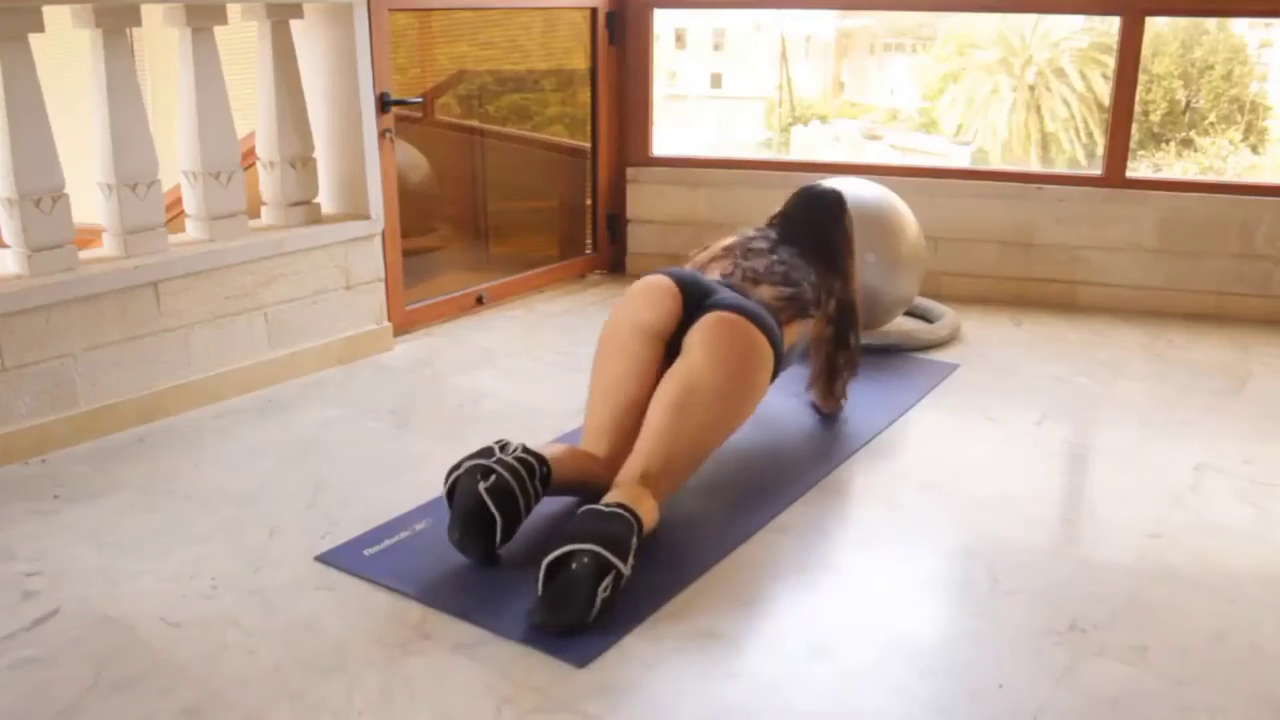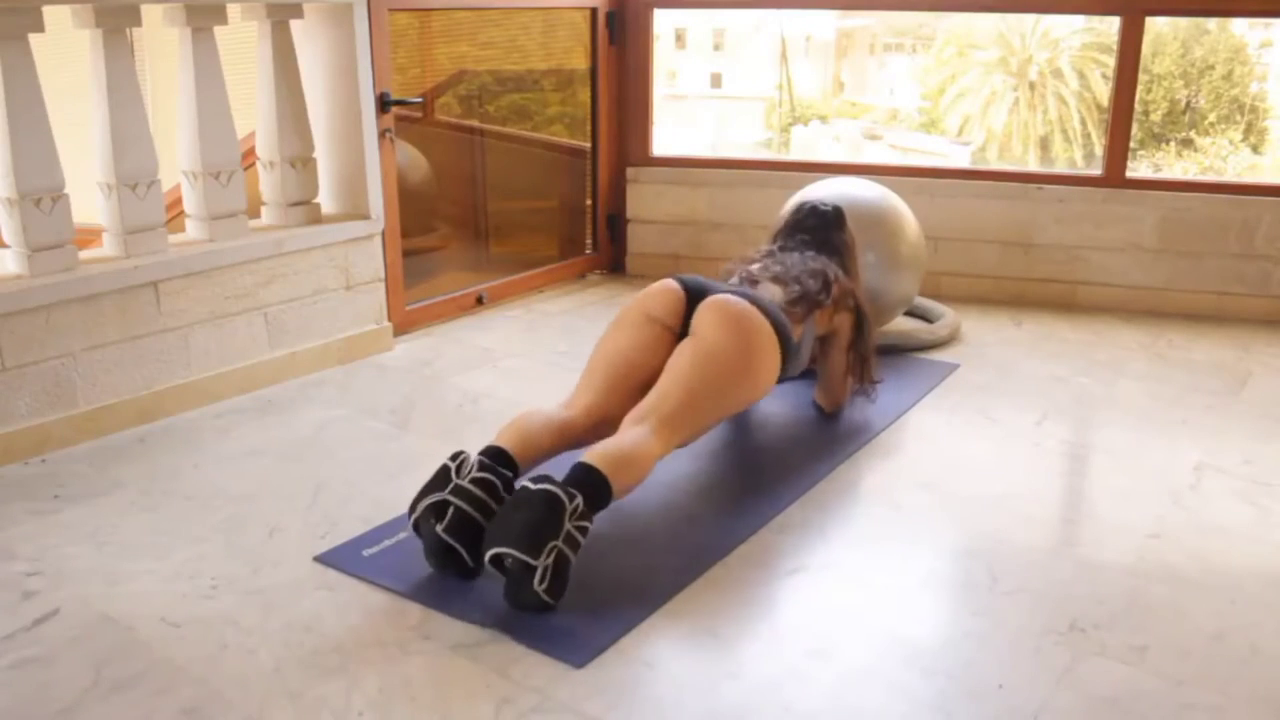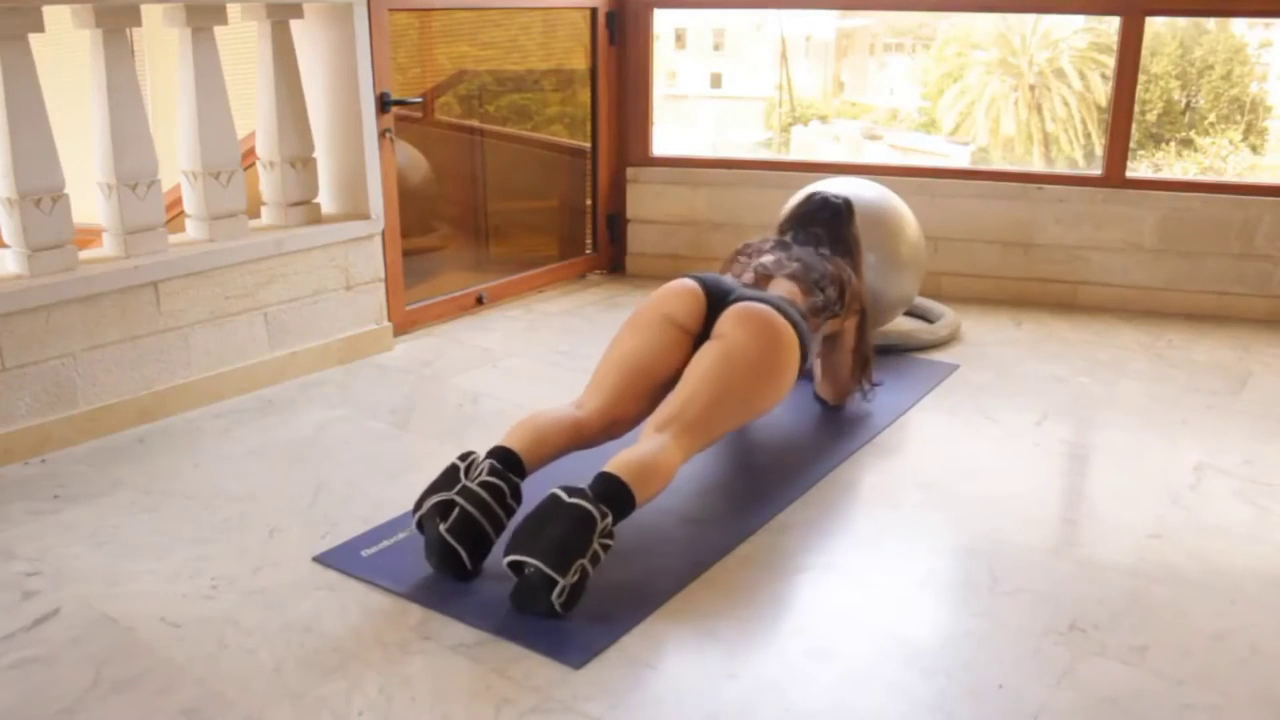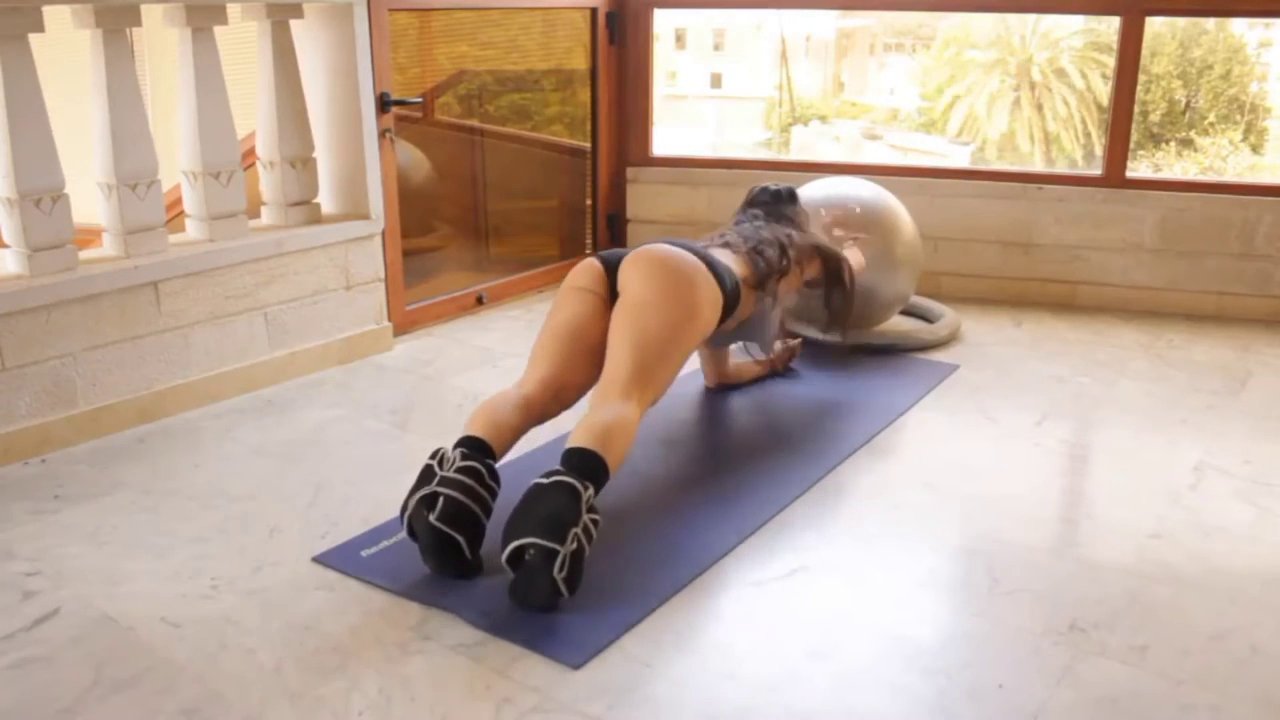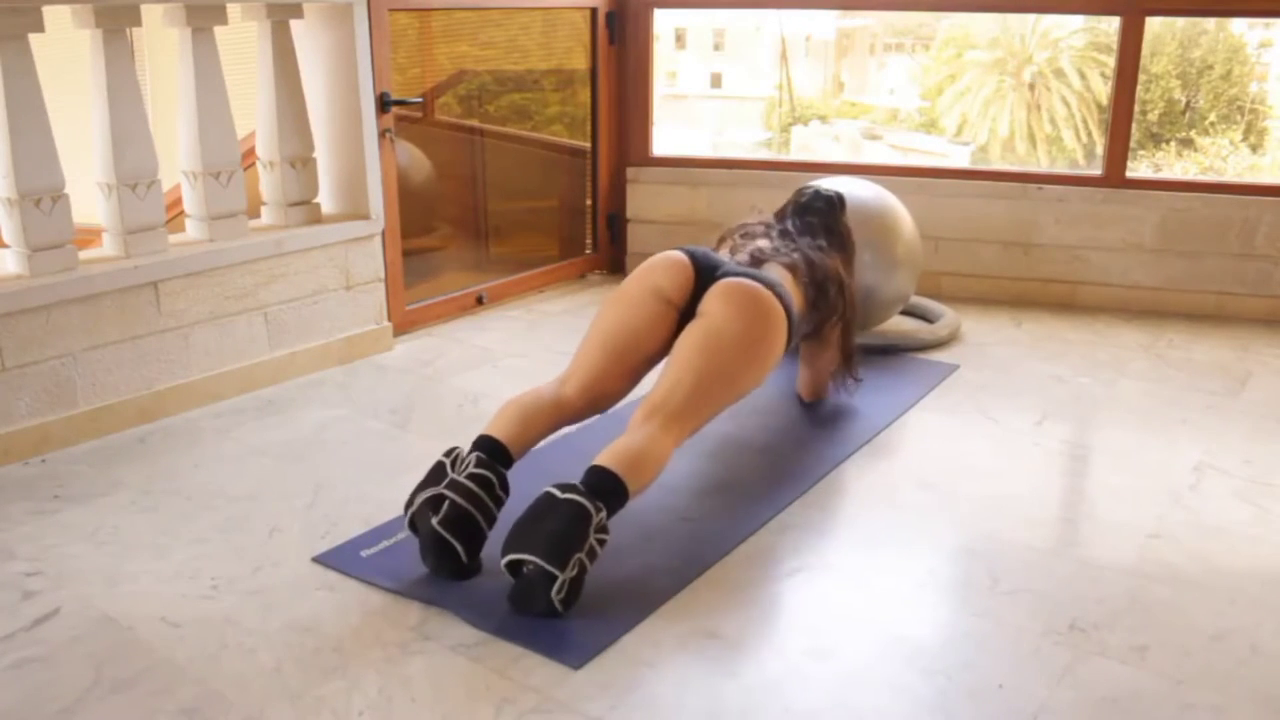
dt=1s
person 1, frame 1
left shoulder: (731, 245)
right shoulder: (829, 290)
right elbow: (828, 402)
right wrist: (828, 391)
left hip: (660, 289)
right hip: (742, 334)
left knee: (597, 461)
right knee: (639, 484)
left ankle: (520, 467)
right ankle: (609, 531)
person 1, frame 2
left shoulder: (754, 262)
right shoulder: (839, 295)
left elbow: (712, 377)
right elbow: (831, 400)
left wrist: (792, 361)
right wrist: (816, 359)
left hip: (675, 291)
right hip: (746, 325)
left knee: (579, 415)
right knee: (649, 430)
left ankle: (484, 474)
right ankle: (566, 502)
person 1, frame 3
left shoulder: (755, 249)
right shoulder: (844, 285)
right elbow: (836, 393)
right wrist: (817, 363)
left hip: (691, 291)
right hip: (767, 328)
left knee: (589, 415)
right knee: (668, 438)
left ankle: (492, 475)
right ankle: (589, 511)
person 1, frame 4
left shoulder: (718, 247)
right shoulder: (795, 251)
left elbow: (715, 374)
right elbow: (846, 269)
left wrist: (766, 364)
right wrist: (847, 254)
left hip: (601, 268)
right hip: (671, 273)
left knee: (534, 393)
right knee: (621, 401)
left ankle: (463, 467)
right ankle: (567, 492)
person 1, frame 5
left shoulder: (746, 233)
right shoulder: (831, 276)
right elbow: (812, 391)
right wrist: (811, 362)
left hip: (679, 266)
right hip: (752, 307)
left knee: (571, 392)
right knee: (657, 427)
left ankle: (476, 471)
right ankle: (583, 507)
